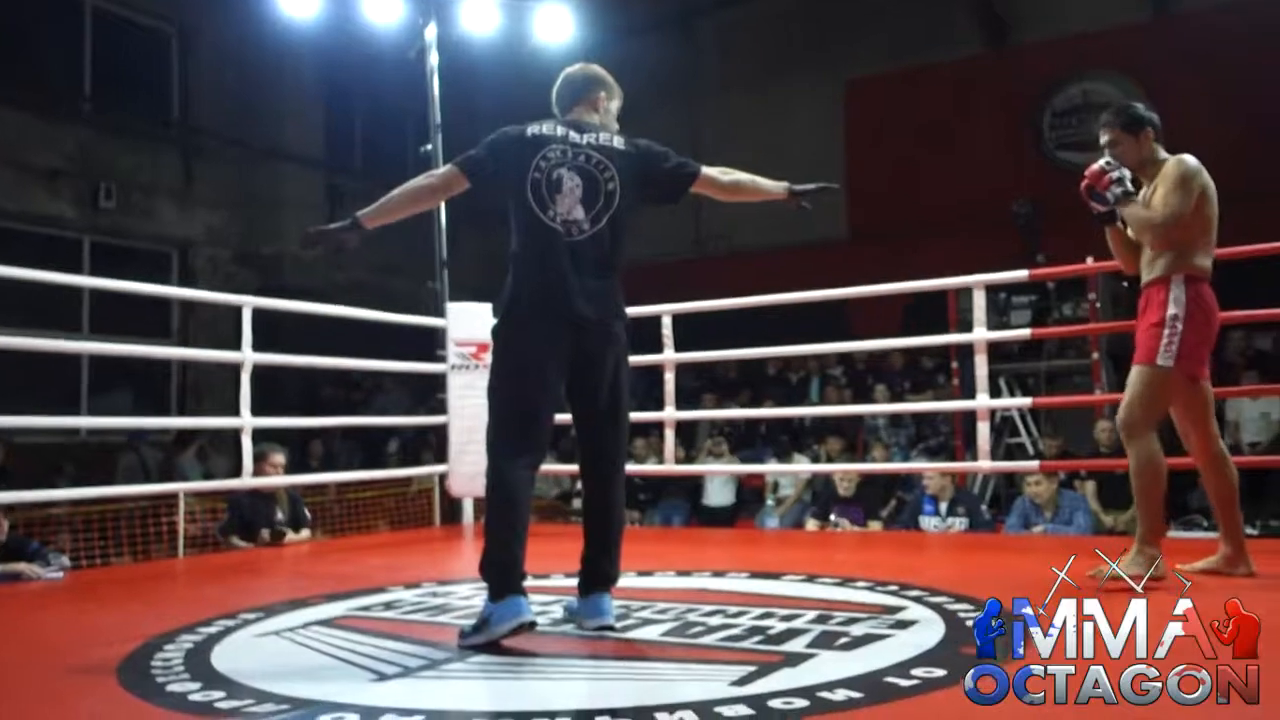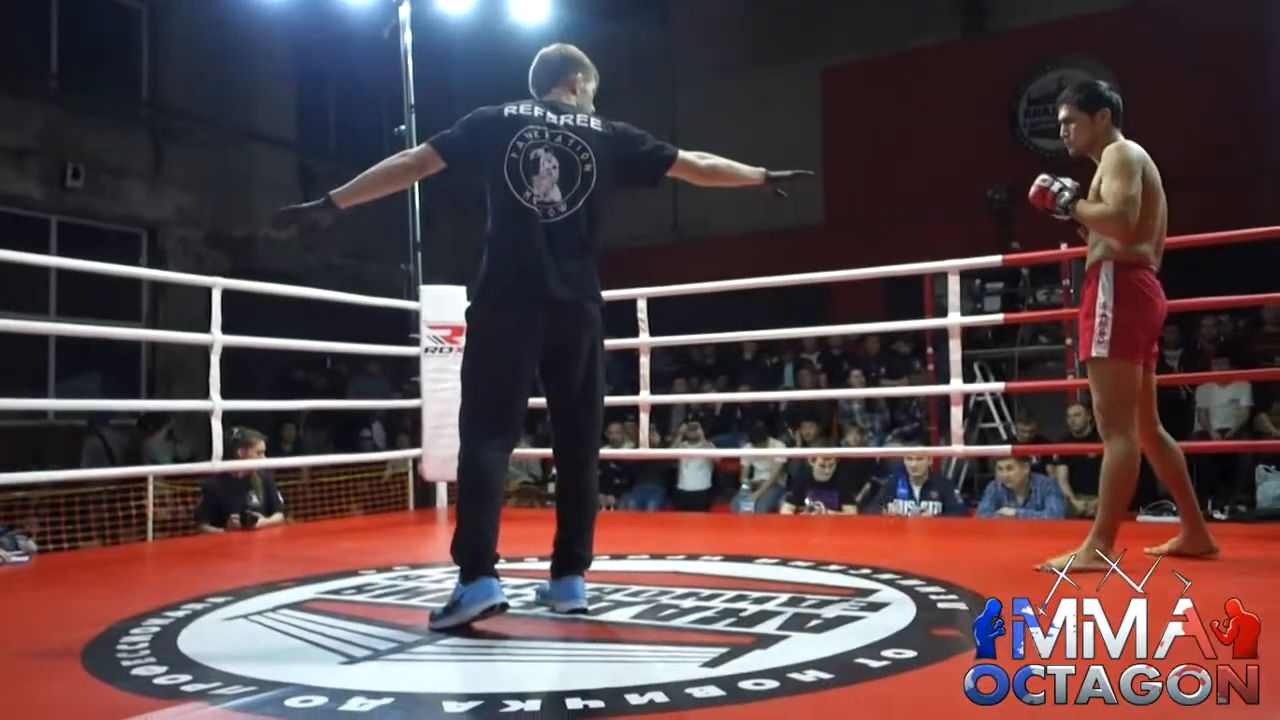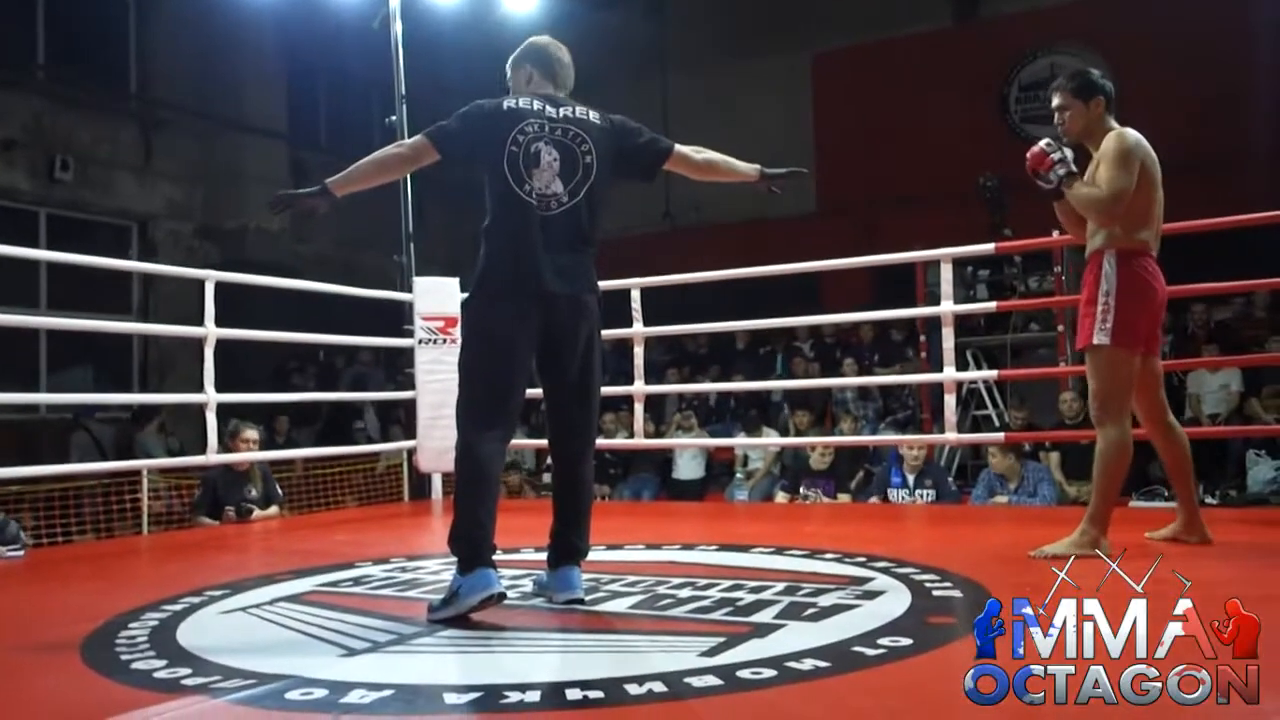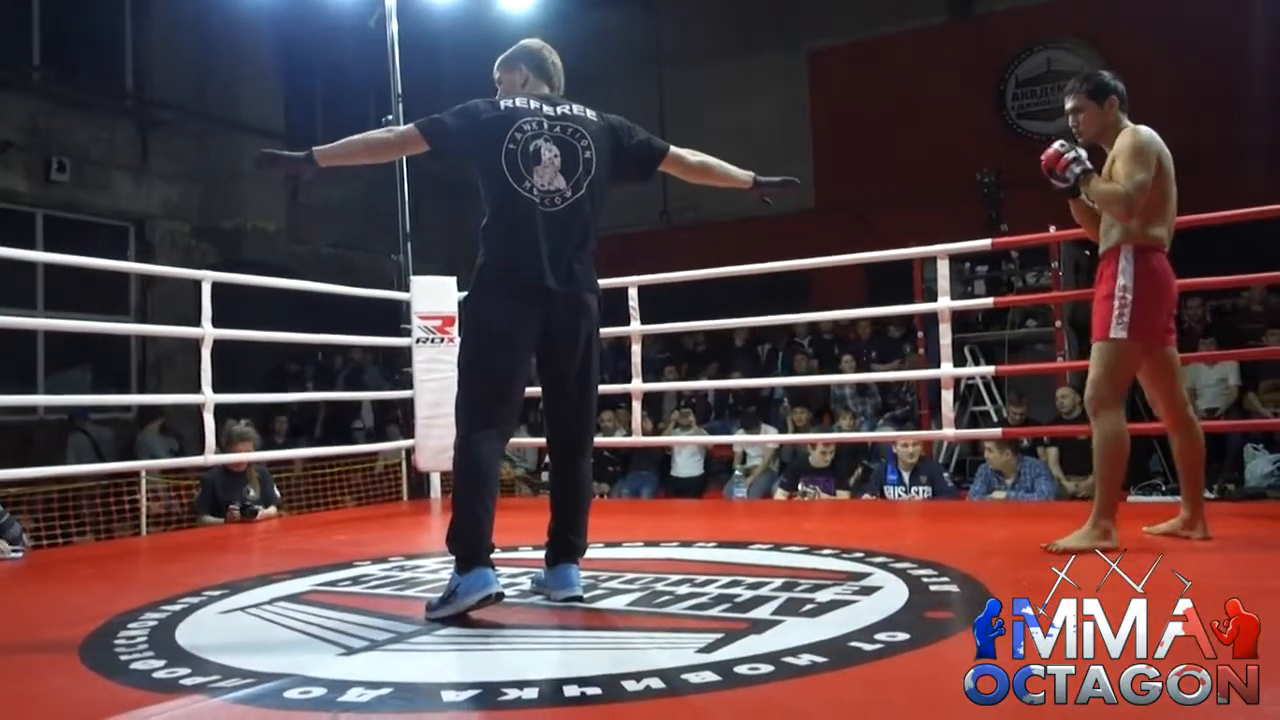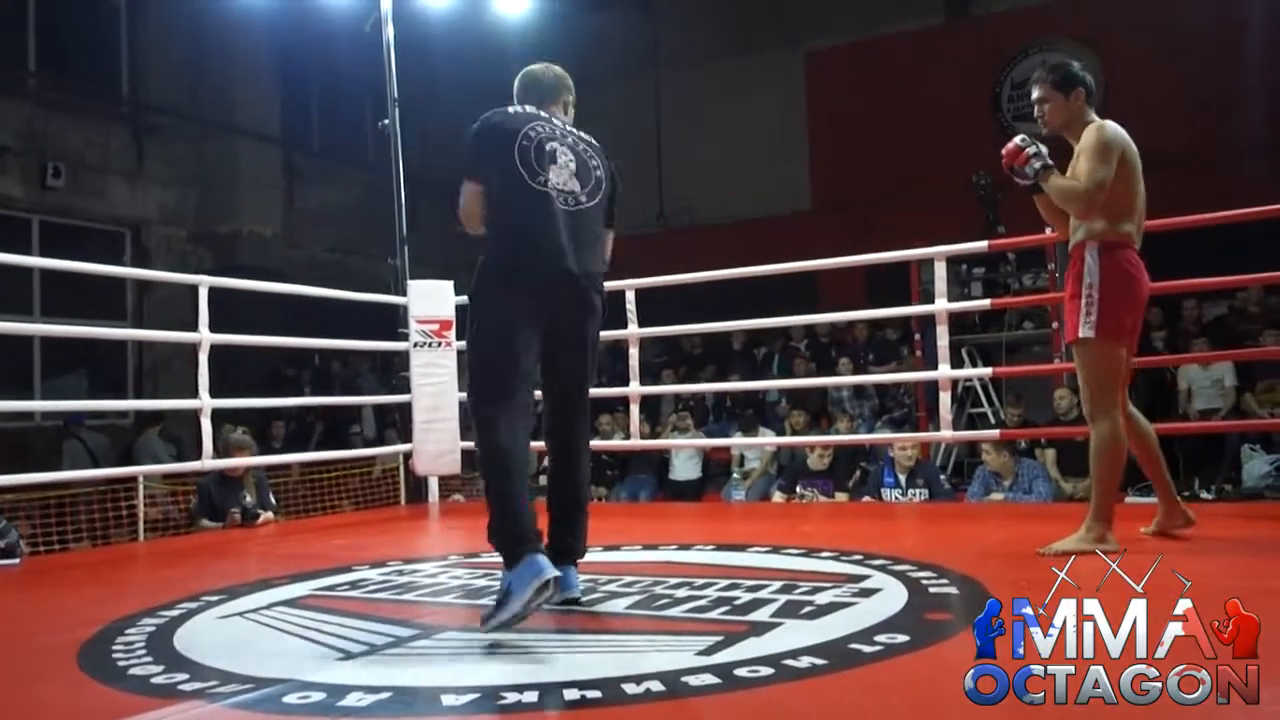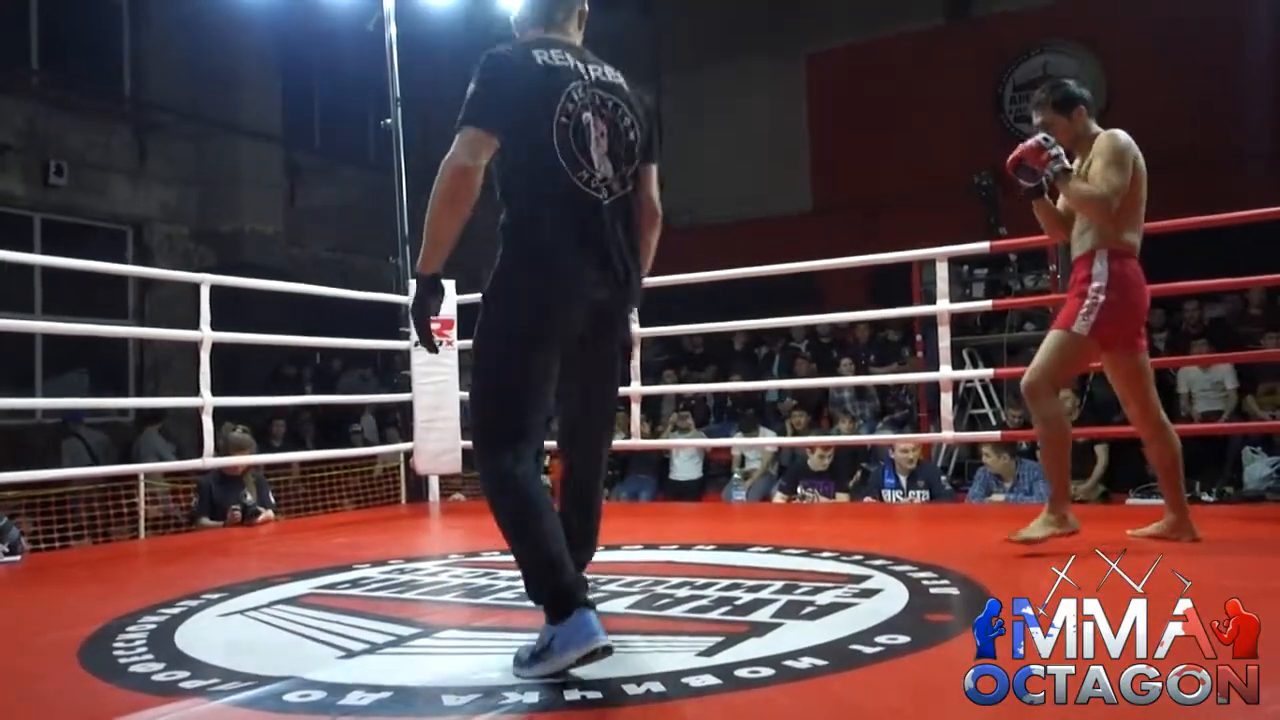
dt=0.5s
person 1, frame 1
left shoulder: (516, 142)
right shoulder: (632, 154)
left elbow: (436, 185)
right elbow: (722, 182)
left wrist: (356, 224)
right wrist: (789, 191)
left hip: (532, 320)
right hip: (599, 323)
left knee: (514, 454)
right knee: (604, 460)
left ankle: (506, 596)
right ankle: (596, 594)
person 1, frame 2
left shoulder: (494, 122)
right shoulder: (609, 137)
left elbow: (411, 164)
right elbow: (698, 166)
left wrist: (331, 203)
right wrist: (766, 177)
left hip: (507, 301)
right hip: (576, 305)
left knee: (487, 436)
right knee: (578, 444)
left ankle: (478, 578)
right ankle: (570, 577)
person 1, frame 3
left shoulder: (490, 116)
right shoulder: (606, 129)
left elbow: (405, 155)
right elbow: (693, 161)
left wrist: (326, 190)
right wrist: (759, 174)
left hip: (505, 294)
right hip: (573, 298)
left knee: (484, 426)
right knee: (574, 434)
left ankle: (476, 569)
right ankle: (566, 567)
person 1, frame 4
left shoulder: (486, 117)
right shoulder: (603, 128)
left elbow: (393, 140)
right elbow: (687, 162)
left wrist: (311, 158)
right wrist: (753, 182)
left hip: (505, 292)
right hip: (574, 295)
left knee: (483, 425)
right knee: (572, 433)
left ankle: (474, 568)
right ankle: (564, 565)
person 1, frame 5
left shoulder: (496, 125)
right shoulder: (594, 150)
left elbow: (473, 212)
left hip: (512, 282)
right hip: (580, 289)
left knee: (502, 418)
right knee: (570, 429)
left ankle: (526, 561)
right ankle: (565, 566)
person 1, frame 6
left shoulder: (507, 64)
right shoulder: (624, 90)
left elbow: (464, 168)
right elbow: (647, 207)
left wrist: (428, 275)
left hip: (534, 284)
right hip: (610, 290)
left knee: (504, 447)
right knee: (585, 440)
left ankle: (570, 614)
right ankle: (576, 576)
person 2, frame 1
left shoulder: (1182, 168)
right shoulder: (1150, 186)
left elbow: (1160, 233)
right elbow: (1132, 261)
left wrist: (1121, 193)
right wrist: (1107, 211)
left hip: (1179, 303)
right hip: (1163, 307)
left knee: (1134, 422)
right knee: (1203, 440)
left ankle: (1147, 549)
right ankle: (1233, 552)
person 2, frame 2
left shoulder: (1120, 154)
right shoulder: (1126, 161)
left elbow: (1119, 221)
left wrist: (1070, 200)
right wrist: (1073, 208)
left hip: (1118, 289)
right hip: (1137, 289)
left knee: (1116, 426)
right knee: (1143, 424)
left ankle: (1100, 546)
right ankle: (1194, 530)
person 2, frame 3
left shoulder: (1121, 142)
right shoulder: (1109, 154)
left elbow: (1107, 211)
right elbow: (1083, 229)
left wrist: (1066, 174)
right wrist: (1055, 185)
left hip: (1119, 277)
right hip: (1134, 278)
left knee: (1108, 412)
right knee: (1153, 411)
left ankle: (1093, 533)
right ankle: (1190, 520)
person 2, frame 4
left shoulder: (1135, 139)
right shoulder: (1124, 151)
left elbow: (1126, 205)
right elbow: (1102, 226)
left wrist: (1082, 173)
right wrist: (1072, 186)
left hip: (1132, 274)
right hip: (1141, 277)
left knee: (1103, 400)
right knee: (1172, 405)
left ankle: (1101, 525)
right ankle: (1193, 515)
person 2, frame 5
left shoulder: (1101, 134)
right shoulder: (1091, 145)
left elbow: (1085, 203)
right elbow: (1067, 222)
left wrist: (1043, 168)
right wrist: (1033, 182)
left hip: (1103, 269)
right hip: (1115, 272)
left knee: (1100, 408)
right knee: (1115, 406)
left ankle: (1099, 528)
right ankle: (1171, 508)
person 2, frame 6
left shoulder: (1113, 143)
right shoulder: (1082, 161)
left elbow: (1102, 206)
right elbow: (1060, 230)
left wrist: (1059, 172)
right wrist: (1036, 187)
left hip: (1106, 280)
right hip: (1112, 285)
left knee: (1038, 386)
right knee: (1144, 410)
left ankle: (1058, 511)
right ankle: (1179, 517)
